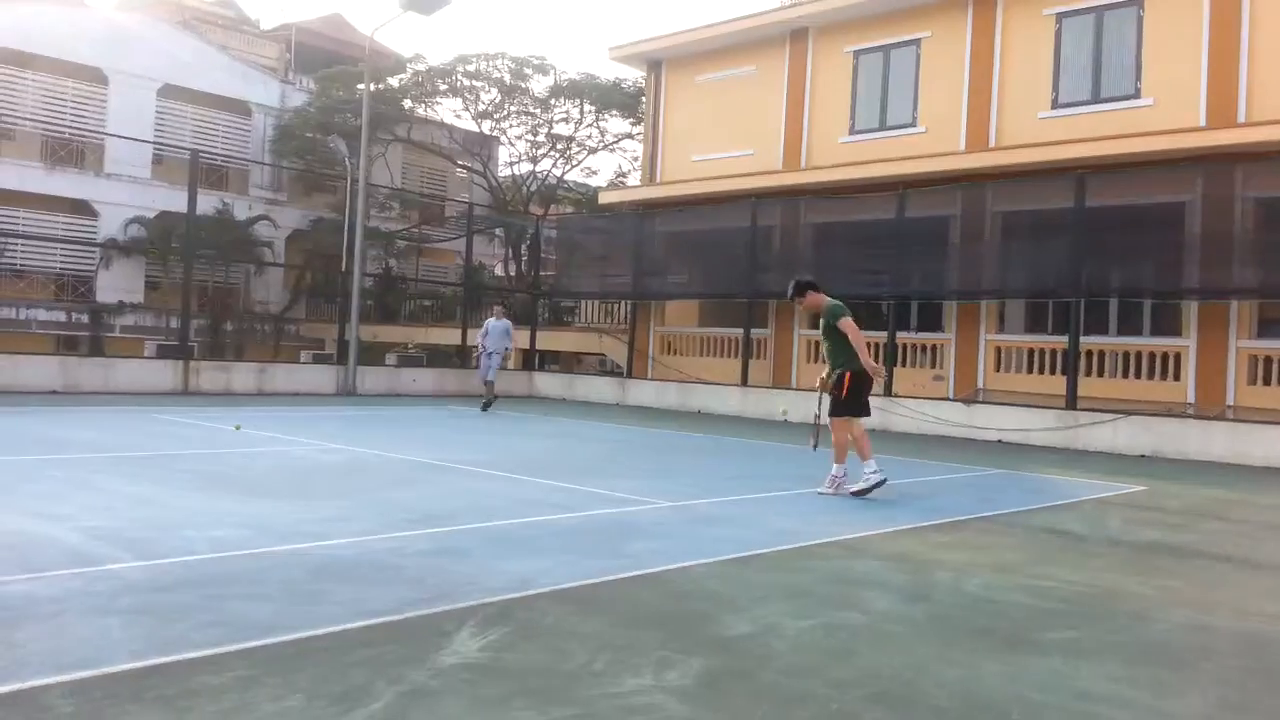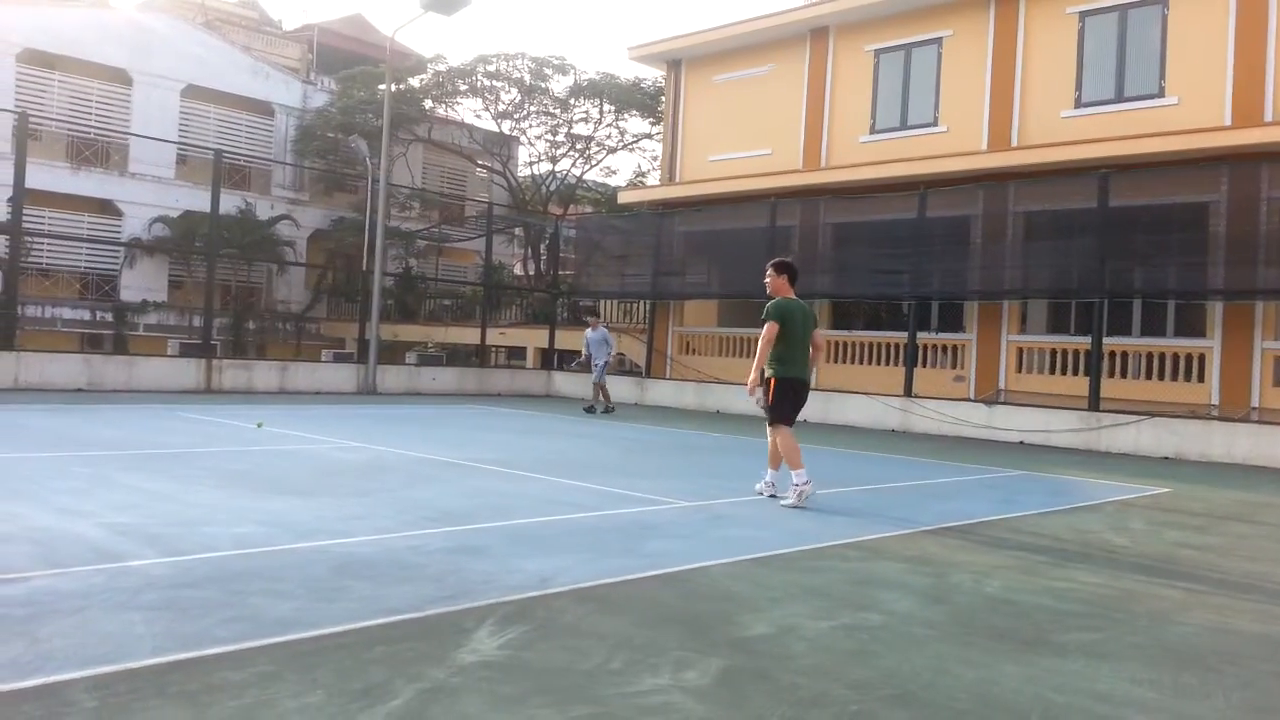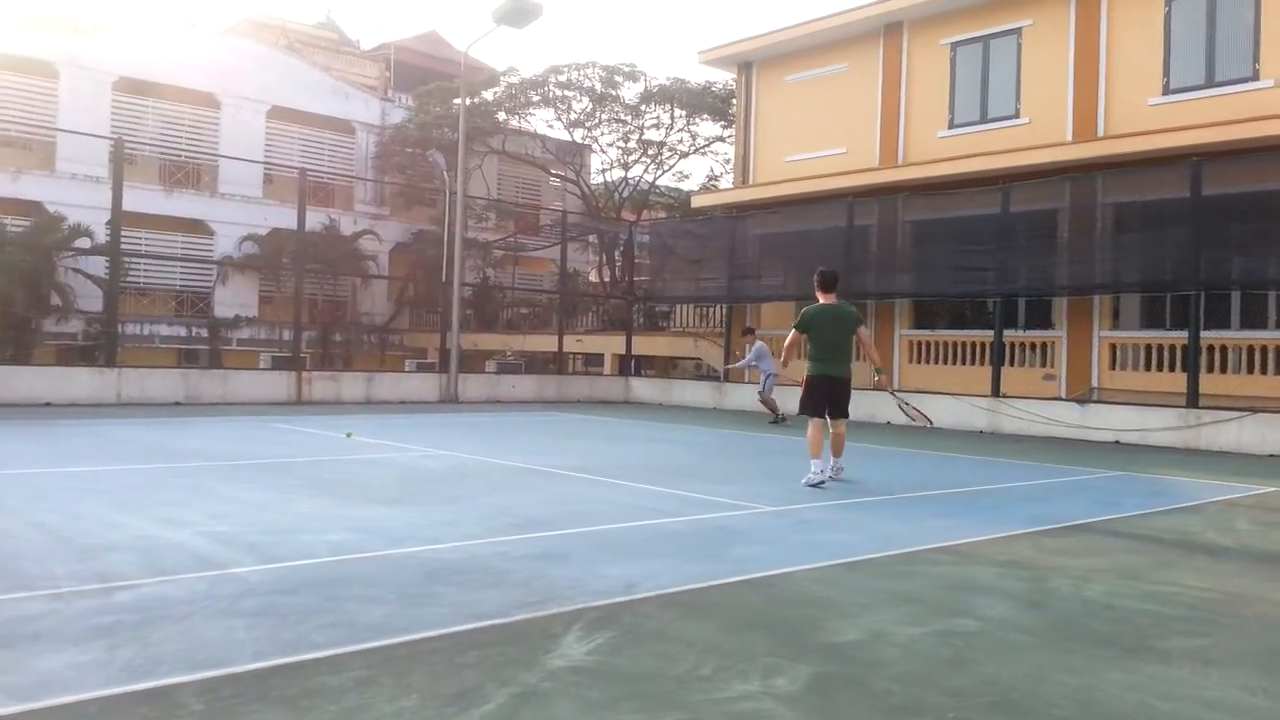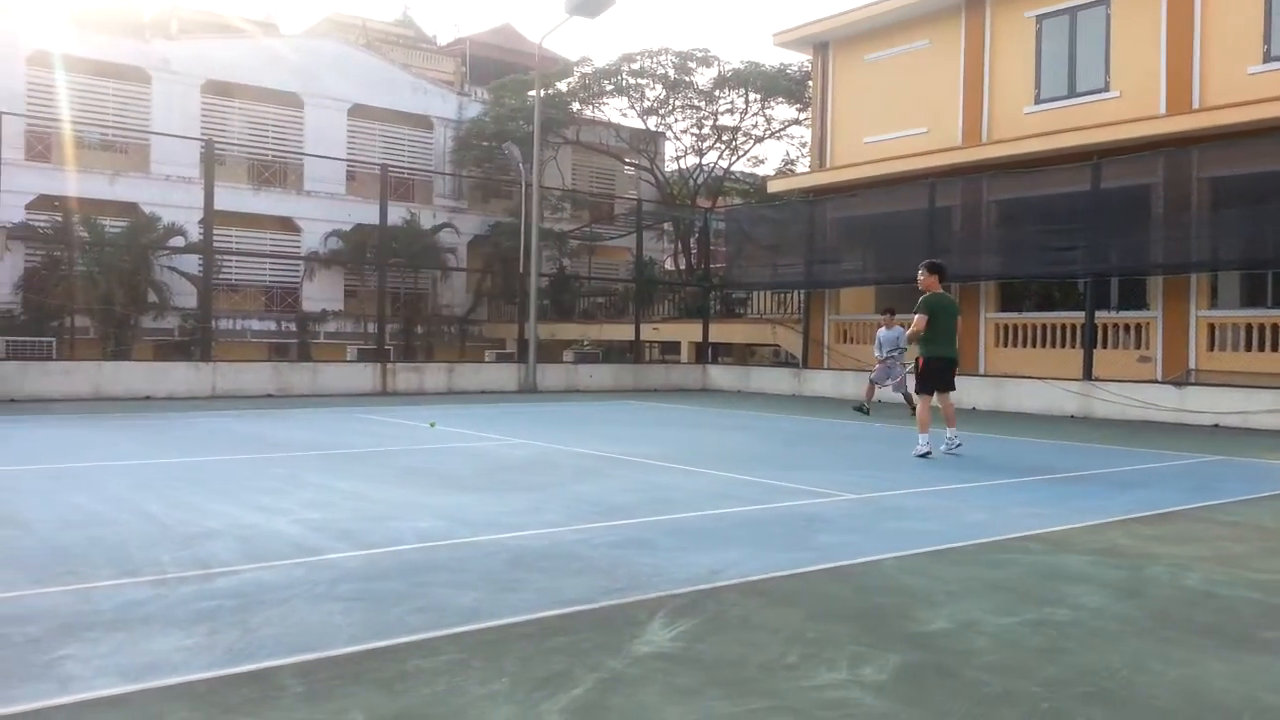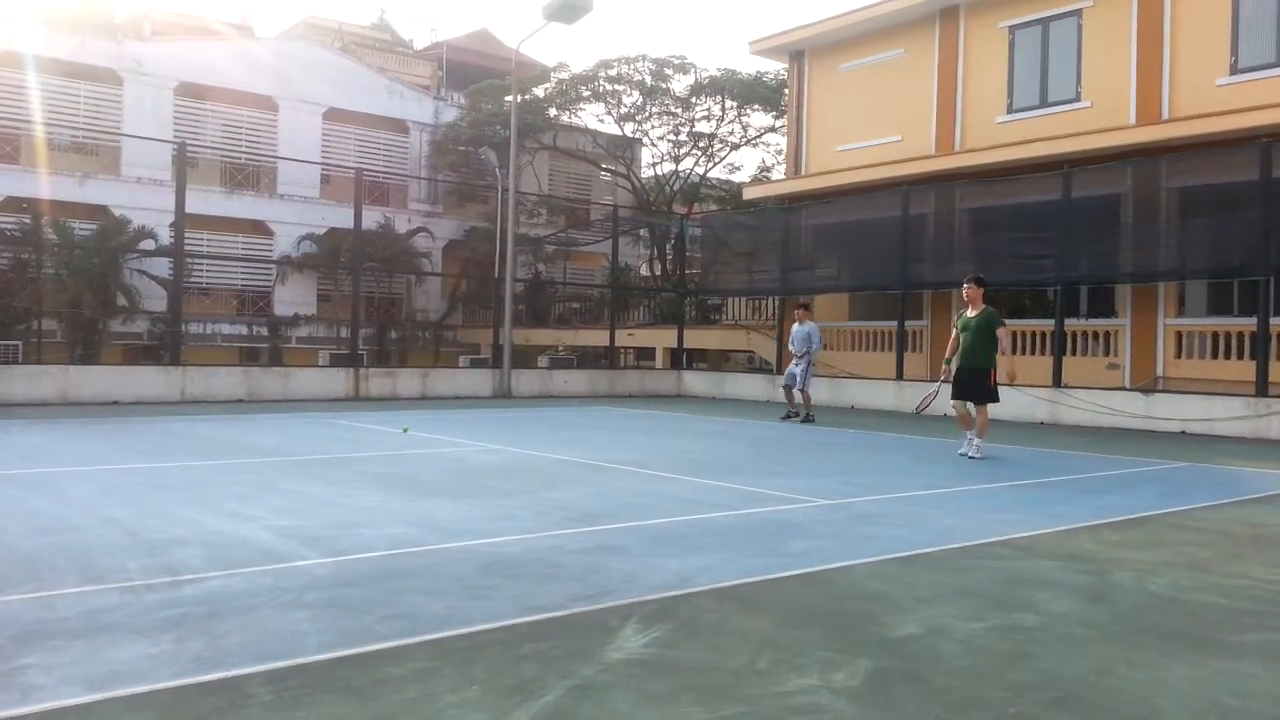
dt=1s
person 1, frame 1
left shoulder: (831, 309)
right shoulder: (832, 311)
left elbow: (854, 331)
left wrist: (866, 360)
right wrist: (827, 374)
left hip: (851, 373)
right hip: (859, 373)
left knee: (838, 424)
right knee: (853, 425)
left ankle: (837, 475)
right ankle: (873, 472)
person 1, frame 2
left shoulder: (775, 306)
right shoulder: (807, 310)
left elbow: (767, 339)
right elbow: (817, 346)
left wrist: (755, 371)
left hip: (780, 377)
right hip: (801, 379)
left knee: (782, 430)
right knee: (778, 429)
left ankle: (802, 482)
right ankle: (771, 482)
person 1, frame 3
left shoulder: (808, 313)
right shoulder: (851, 313)
left elbow: (790, 343)
right elbow: (867, 343)
left wrist: (784, 359)
right wrist: (878, 370)
left hip: (816, 374)
right hip: (842, 376)
left knee: (815, 422)
right knee: (838, 423)
left ankle: (816, 470)
right ankle: (835, 466)
person 1, frame 4
left shoulder: (927, 300)
right shoulder: (951, 301)
left elbow: (917, 328)
left wrist: (910, 337)
left hip: (930, 356)
right hip: (949, 355)
left knee: (924, 399)
right knee: (944, 395)
left ankle: (924, 444)
right ankle: (953, 437)
person 1, frame 5
left shoulder: (991, 315)
right shoulder: (960, 316)
left elbow: (1004, 338)
right elbow: (954, 340)
left wrist: (1009, 363)
right wrist: (947, 363)
left hip: (984, 369)
right hip: (963, 368)
left knee: (980, 407)
right knee: (957, 405)
left ankle: (977, 445)
right ankle: (970, 437)
